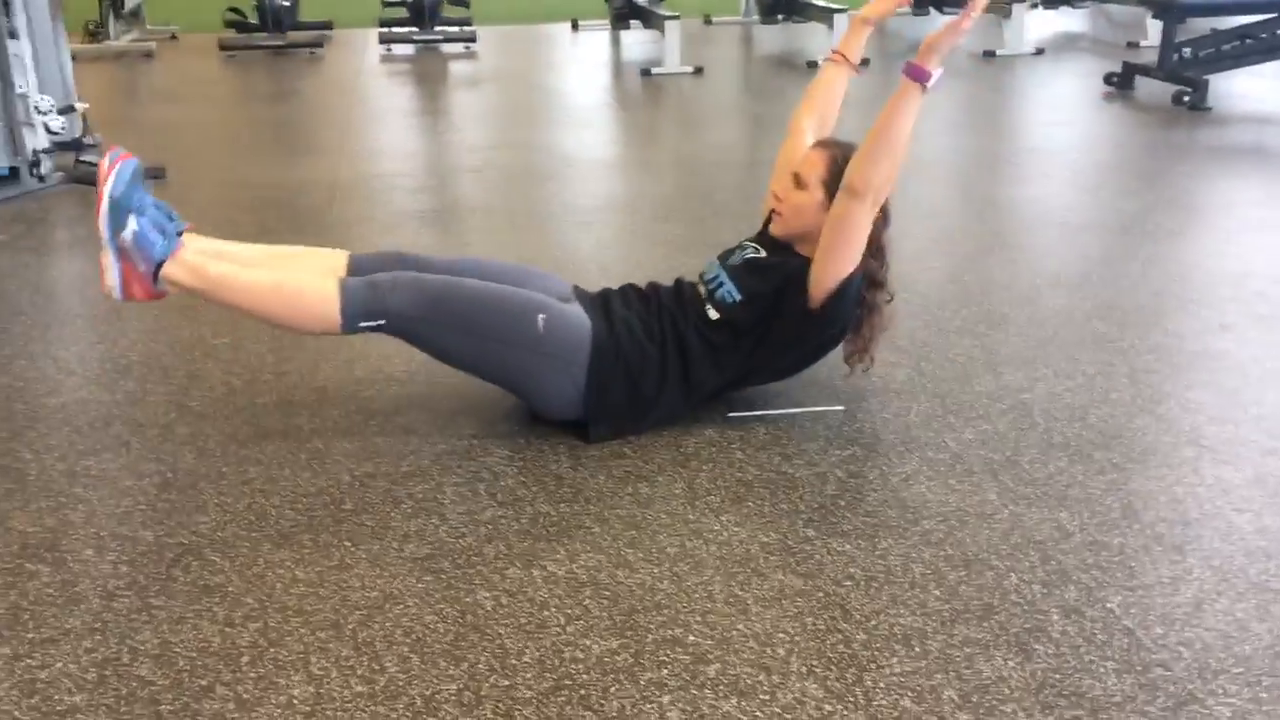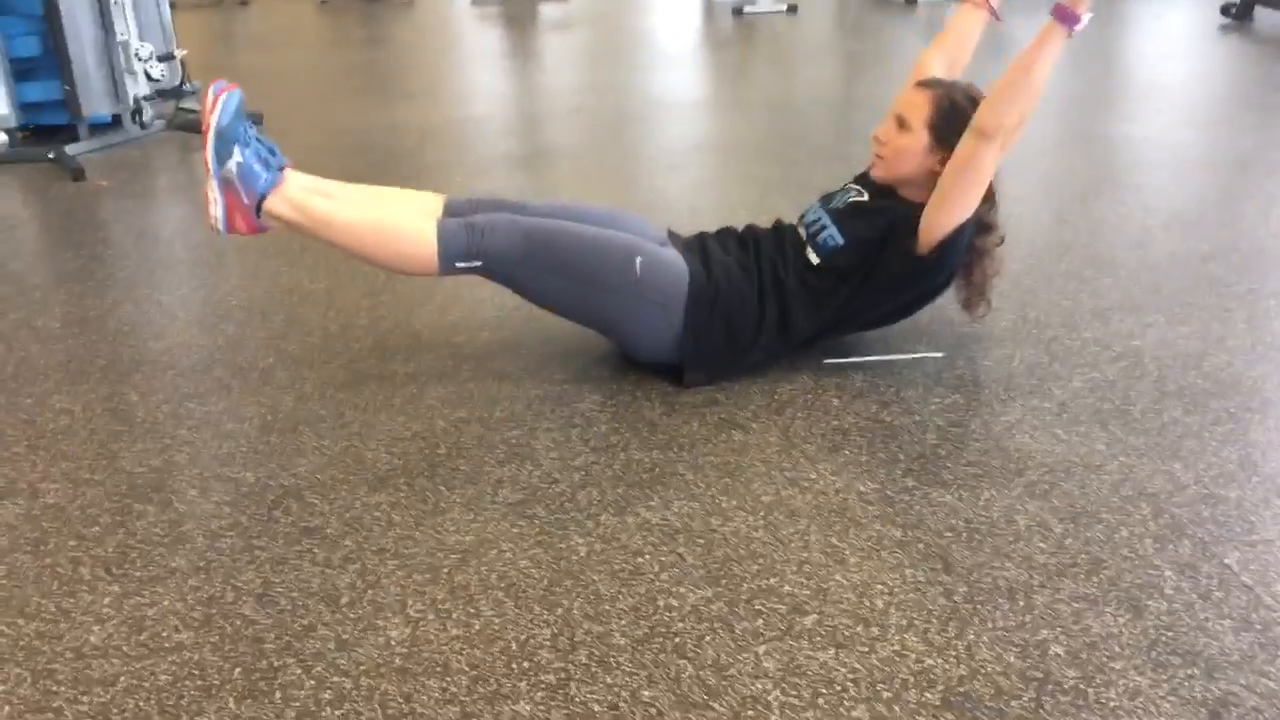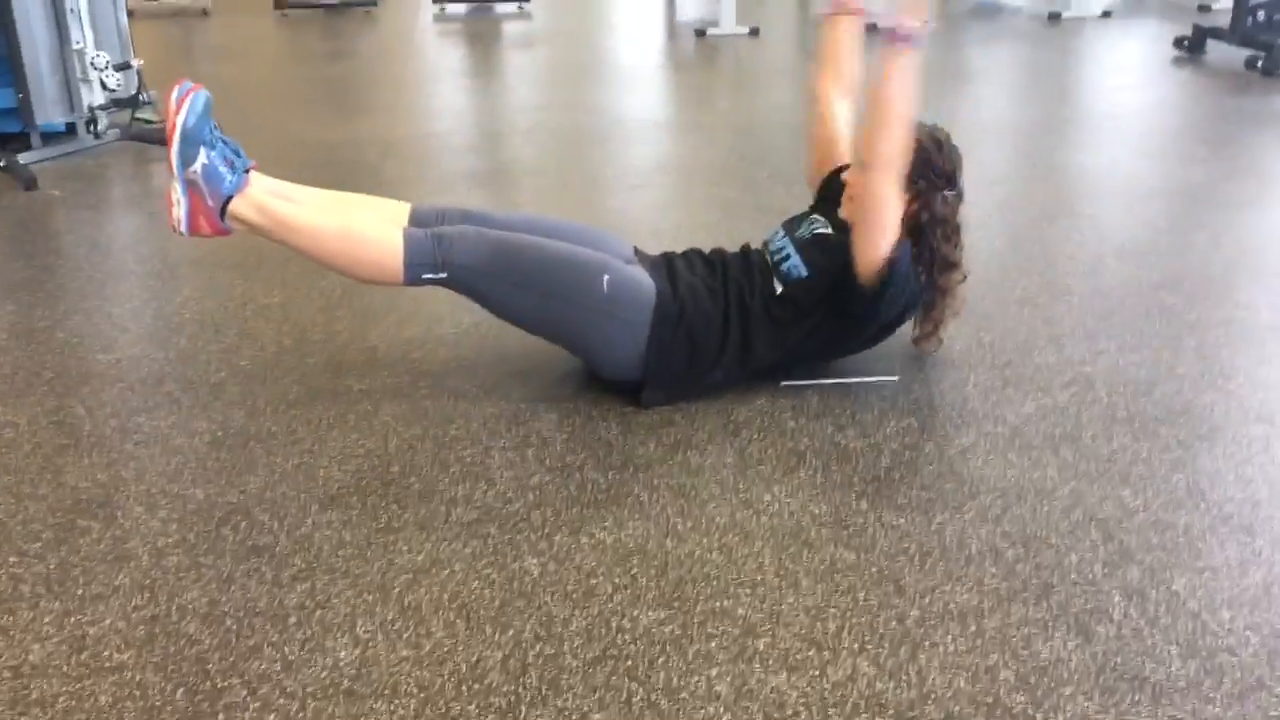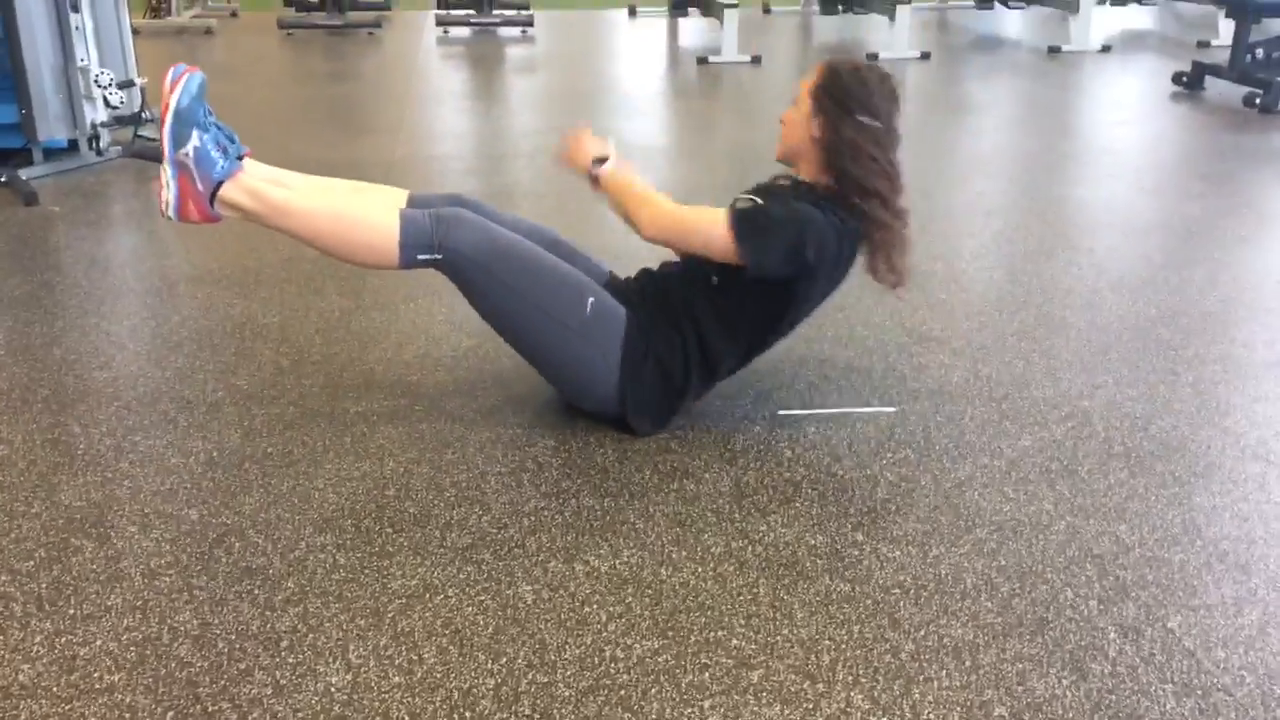
dt=0.4s
person 1, frame 1
left shoulder: (816, 301)
right shoulder: (778, 246)
left elbow: (863, 189)
right elbow: (807, 138)
left hip: (594, 372)
right hip: (587, 318)
left knee: (387, 300)
right knee: (385, 267)
left ankle: (165, 260)
right ankle: (177, 250)
person 1, frame 2
left shoulder: (924, 243)
right shoulder: (883, 191)
left elbow: (987, 133)
right elbow: (934, 83)
left hip: (694, 314)
right hip: (687, 262)
left knee: (484, 242)
right knee: (484, 210)
left ankle: (269, 196)
right ankle: (274, 187)
person 1, frame 3
left shoulder: (885, 282)
right shoulder: (841, 216)
left elbow: (882, 169)
right elbow: (831, 106)
left hip: (655, 331)
right hip: (648, 279)
left knee: (448, 254)
right knee: (448, 220)
left ankle: (231, 200)
right ankle: (241, 187)
person 1, frame 4
left shoulder: (813, 229)
right shoulder: (801, 195)
left elbow: (661, 224)
left wrist: (599, 164)
right wrist: (631, 171)
left hip: (629, 365)
right hip: (628, 309)
left knee: (446, 236)
right knee: (455, 209)
left ankle: (223, 188)
right ankle: (236, 172)
